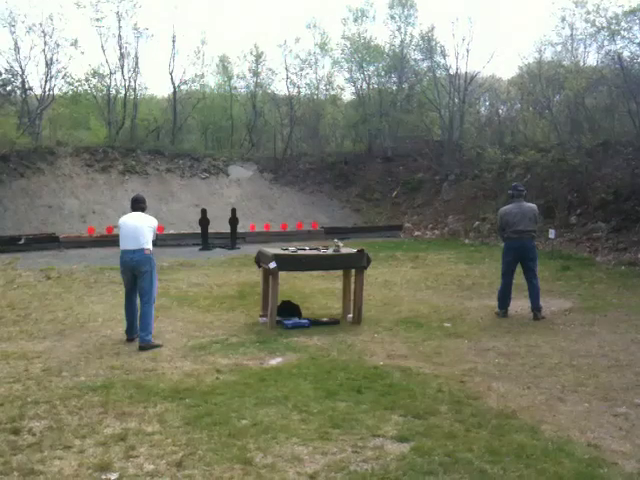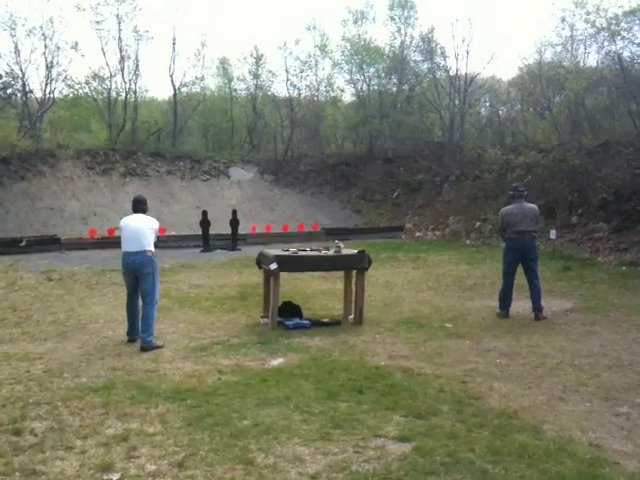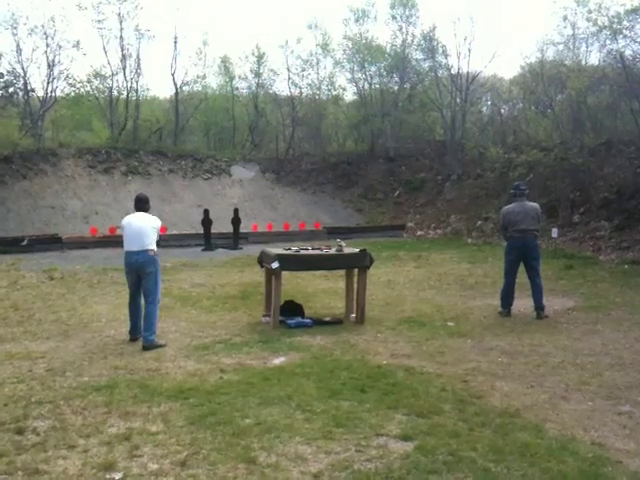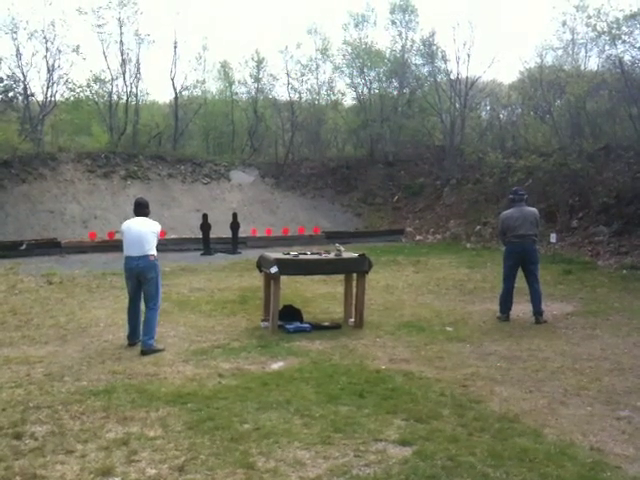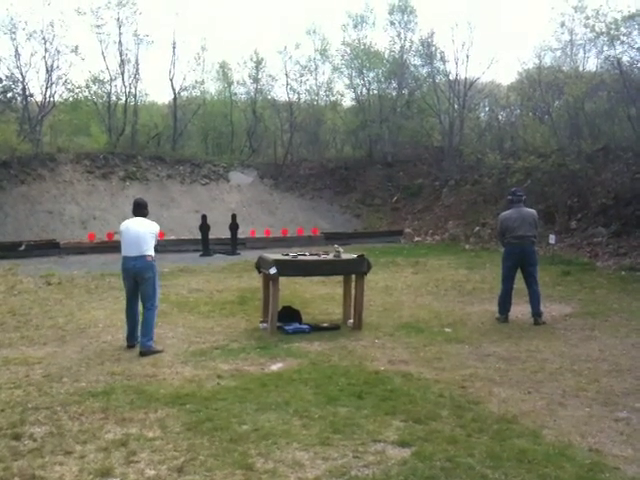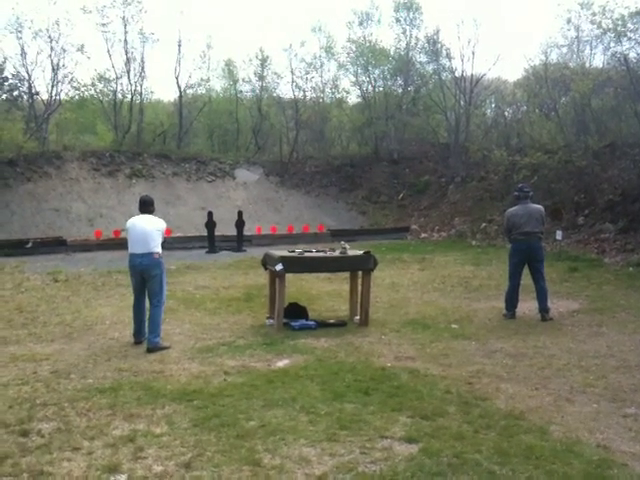
dt=0.4s
person 1, frame 1
left shoulder: (122, 220)
right shoulder: (152, 220)
left elbow: (123, 238)
left hip: (125, 257)
right hip: (144, 257)
left knee: (130, 296)
right knee: (147, 299)
left ankle: (131, 333)
right ankle: (145, 340)
person 1, frame 2
left shoulder: (123, 222)
right shoulder: (153, 222)
left elbow: (126, 239)
left hip: (127, 259)
right hip: (146, 259)
left knee: (132, 297)
right knee: (149, 300)
left ankle: (133, 334)
right ankle: (146, 340)
person 1, frame 3
left shoulder: (125, 221)
right shoulder: (155, 221)
left elbow: (126, 238)
left hip: (130, 258)
right hip: (148, 258)
left knee: (134, 296)
right knee: (151, 299)
left ankle: (135, 333)
right ankle: (149, 339)
person 1, frame 4
left shoulder: (125, 226)
right shoulder: (155, 225)
left elbow: (126, 243)
left hip: (130, 263)
right hip: (148, 263)
left knee: (133, 301)
right knee: (152, 305)
left ankle: (133, 338)
right ankle: (147, 344)
person 1, frame 5
left shoulder: (124, 226)
right shoulder: (153, 226)
left elbow: (124, 243)
left hip: (127, 264)
right hip: (146, 264)
left knee: (131, 303)
right knee: (149, 305)
left ankle: (132, 339)
right ankle: (146, 345)
person 1, frame 6
left shoulder: (130, 223)
right shoulder: (160, 223)
left elbow: (131, 241)
left hip: (134, 261)
right hip: (153, 261)
left knee: (138, 299)
right knee: (156, 302)
left ankle: (139, 336)
right ankle: (153, 341)
person 2, frame 1
left shoulder: (504, 211)
right shoulder: (533, 209)
left elbow: (500, 230)
right elbow: (536, 226)
left hip: (511, 245)
right hip: (528, 244)
left knee: (506, 278)
right knee: (532, 278)
left ankle: (503, 309)
right ankle: (537, 311)
person 2, frame 2
left shoulder: (504, 211)
right shoulder: (534, 209)
left elbow: (501, 231)
right elbow: (536, 227)
left hip: (512, 245)
right hip: (529, 244)
left knee: (508, 279)
right knee: (533, 279)
left ankle: (504, 310)
right ankle: (538, 311)
person 2, frame 3
left shoulder: (506, 210)
right shoulder: (536, 208)
left elbow: (502, 230)
right elbow: (538, 225)
left hip: (514, 244)
right hip: (531, 243)
left knee: (509, 277)
right knee: (535, 277)
left ankle: (506, 308)
right ankle: (540, 310)
person 2, frame 4
left shoulder: (505, 215)
right shoulder: (534, 213)
left elbow: (501, 235)
right elbow: (537, 230)
left hip: (512, 249)
right hip: (530, 248)
left knee: (508, 283)
right knee: (534, 283)
left ankle: (504, 313)
right ankle: (538, 315)
person 2, frame 5
left shoulder: (504, 216)
right shoulder: (533, 214)
left elbow: (500, 236)
right elbow: (536, 232)
left hip: (511, 250)
right hip: (529, 249)
left knee: (507, 284)
right knee: (532, 284)
left ankle: (503, 314)
right ankle: (537, 316)
person 2, frame 6
left shoulder: (510, 213)
right shoulder: (540, 210)
left elbow: (507, 232)
right elbow: (543, 228)
left hip: (518, 246)
right hip: (535, 245)
left knee: (514, 280)
right knee: (540, 280)
left ankle: (510, 311)
right ankle: (544, 312)
